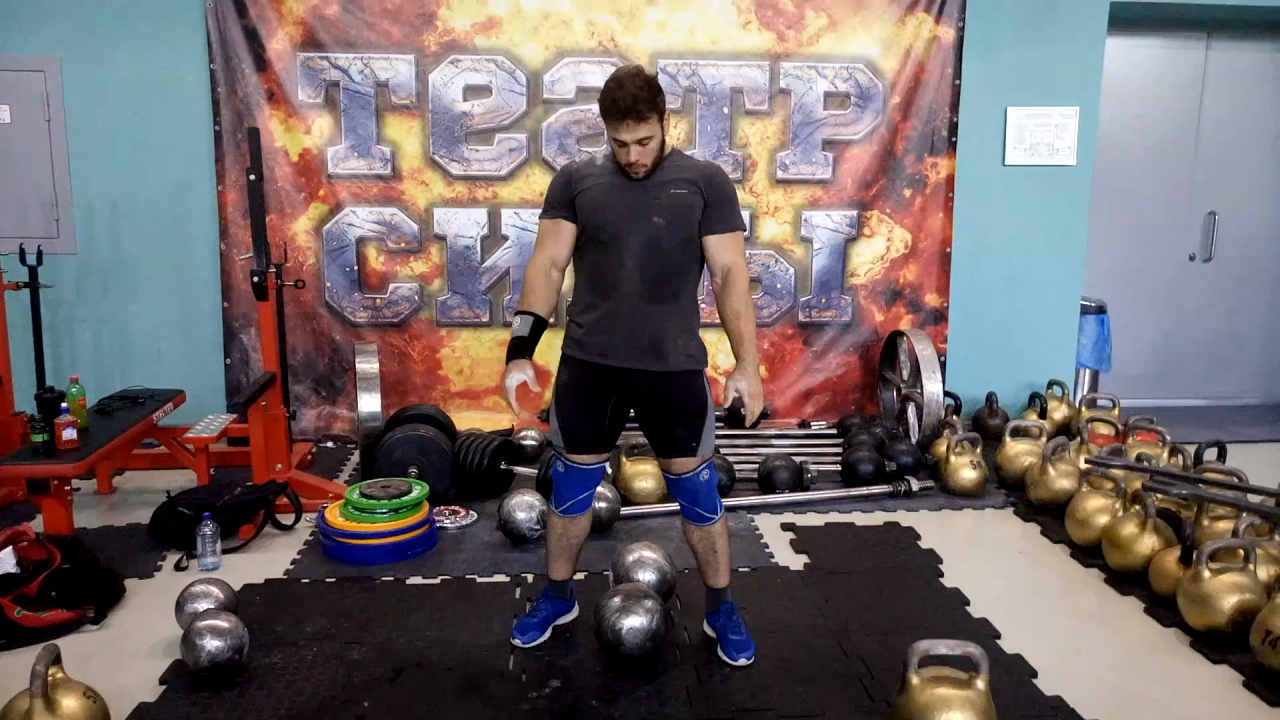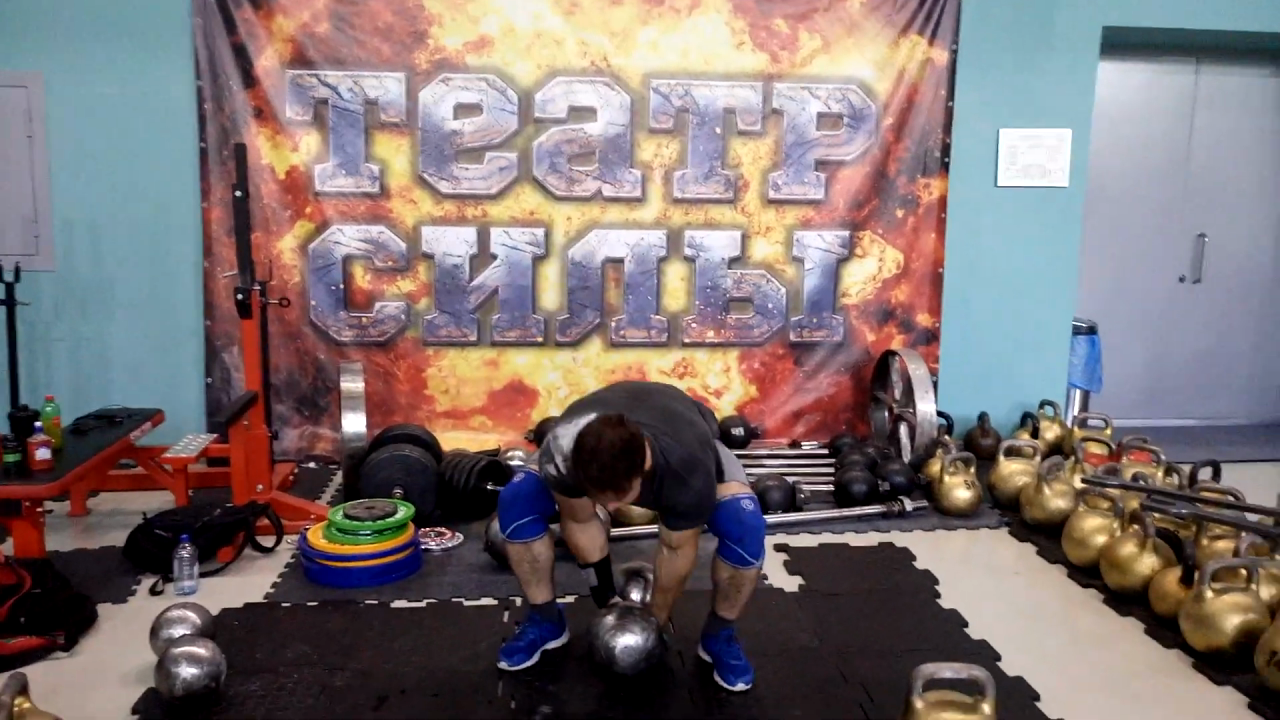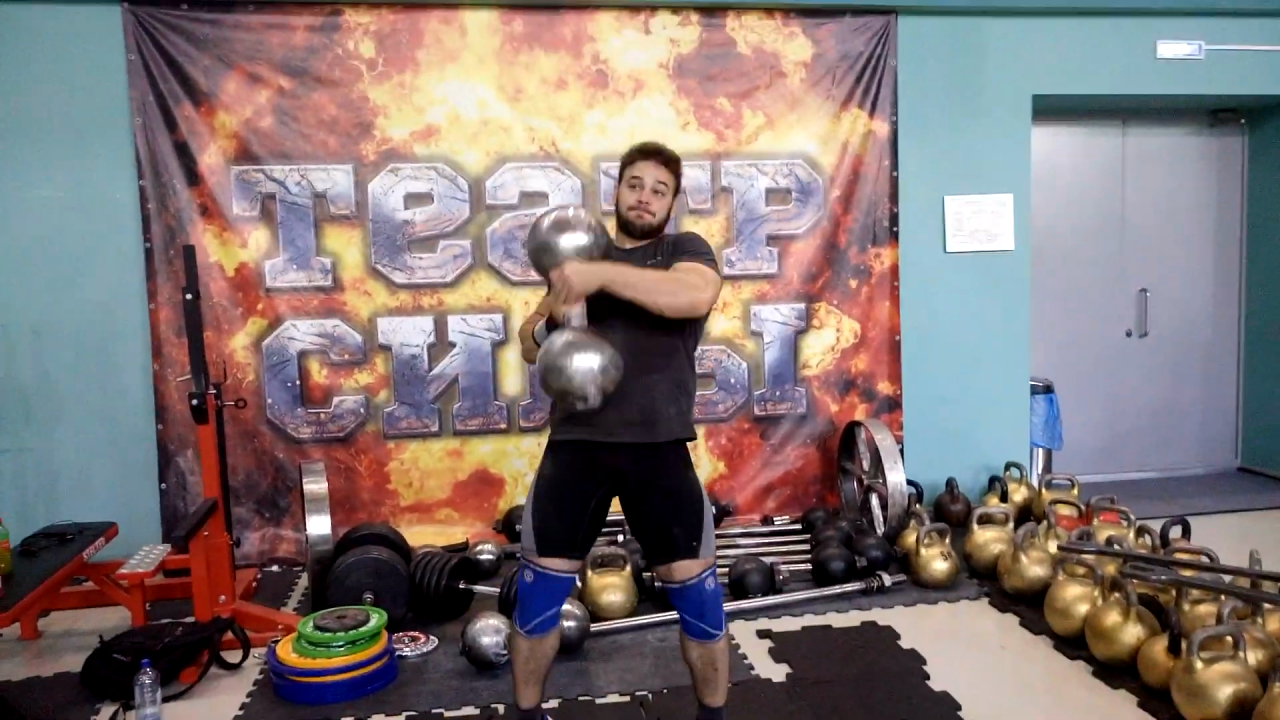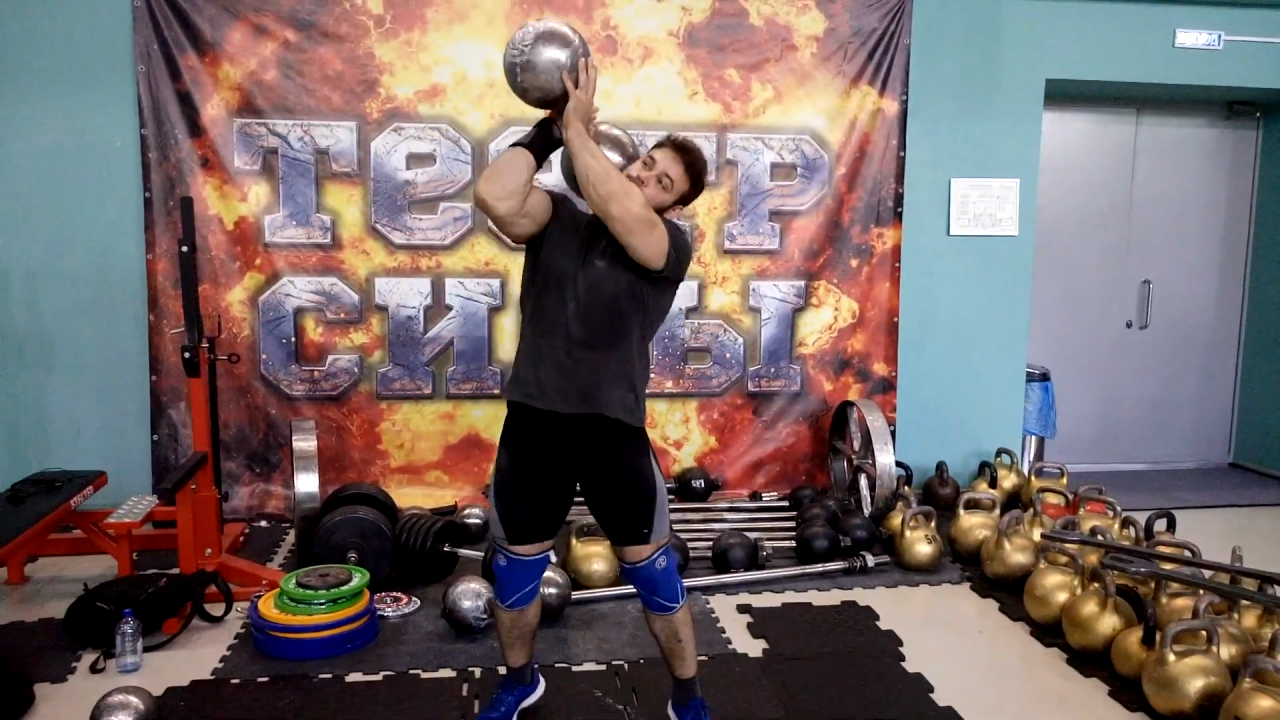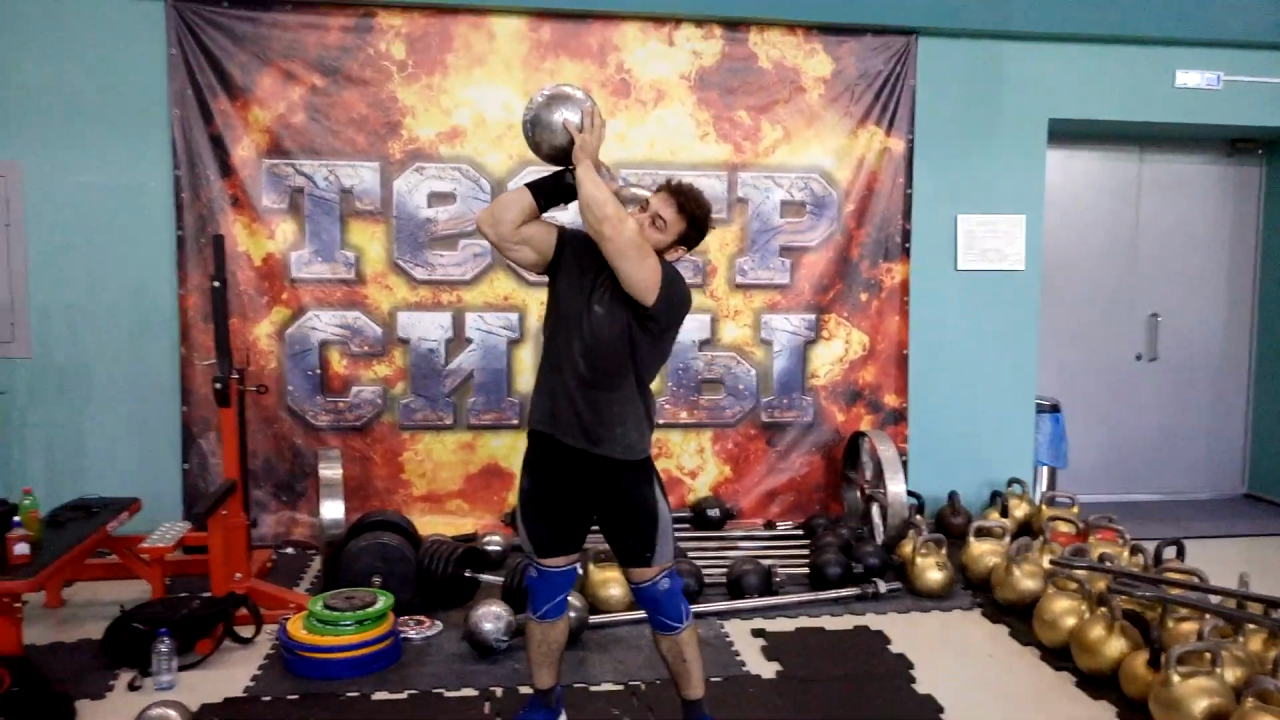
dt=0.7s
person 1, frame 1
left shoulder: (706, 182)
right shoulder: (577, 179)
left elbow: (730, 272)
right elbow: (547, 264)
left wrist: (746, 362)
right wrist: (520, 351)
left hip: (674, 363)
right hip: (589, 360)
left knee: (694, 486)
right knee: (573, 480)
left ankle: (720, 607)
right ankle: (557, 597)
person 1, frame 2
left shoulder: (689, 468)
right shoulder: (563, 454)
left elbow: (676, 553)
right elbow: (579, 524)
left wrist: (657, 619)
right wrist: (605, 599)
left hip: (683, 450)
right hip: (606, 461)
left knee: (743, 525)
right knee: (518, 501)
left ankle: (719, 634)
right ankle: (543, 618)
person 1, frame 3
left shoulder: (687, 251)
right shoulder: (574, 256)
left elbow: (694, 295)
right elbow: (529, 344)
left wrist: (601, 274)
right wrist: (550, 316)
left hip: (658, 444)
right hip: (575, 439)
left knee: (694, 586)
right knee: (541, 586)
person 1, frame 4
left shoulder: (670, 248)
right shoulder: (556, 218)
left elbow: (620, 210)
right elbow: (494, 196)
left wrist: (576, 124)
right wrist: (547, 128)
left hip: (613, 430)
right hip: (533, 421)
left knee: (651, 570)
right knee: (516, 569)
person 1, frame 5
left shoulder: (668, 292)
right shoulder: (574, 253)
left elbow: (612, 231)
right elbow: (496, 225)
left wrist: (587, 160)
right wrist: (566, 177)
left hip: (620, 461)
right hip: (552, 449)
left knee: (658, 592)
right knee: (546, 586)
